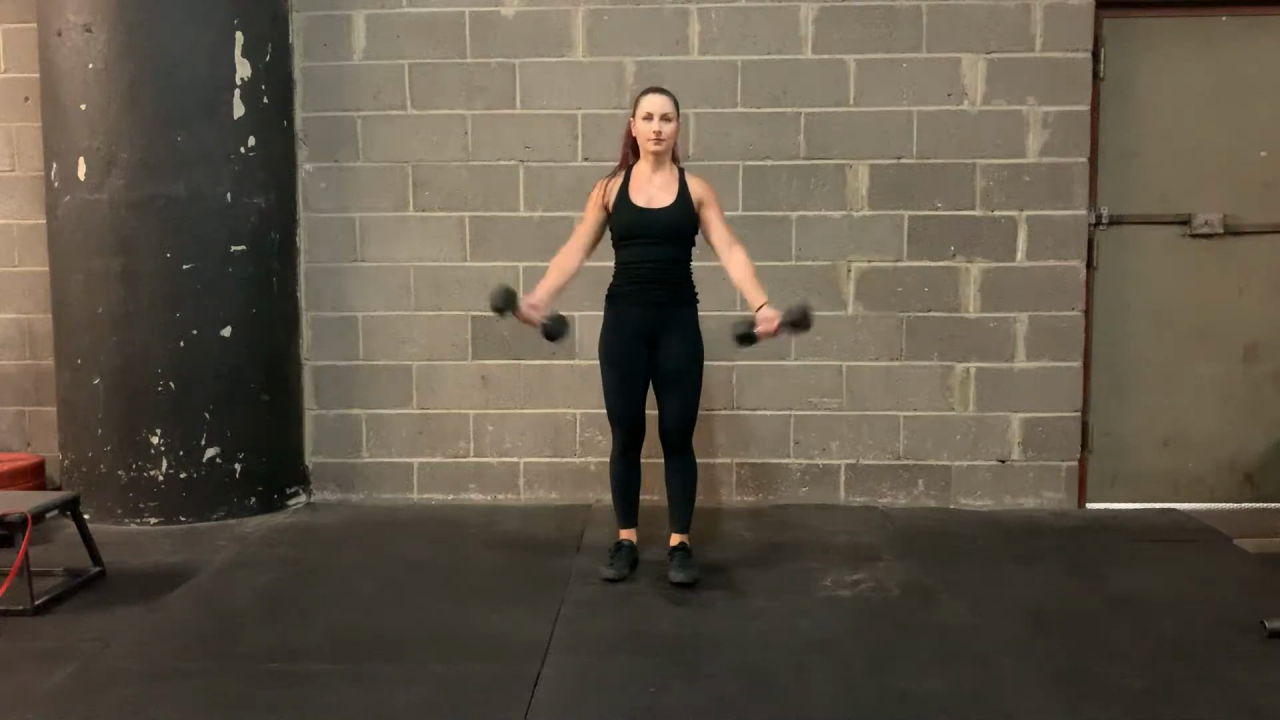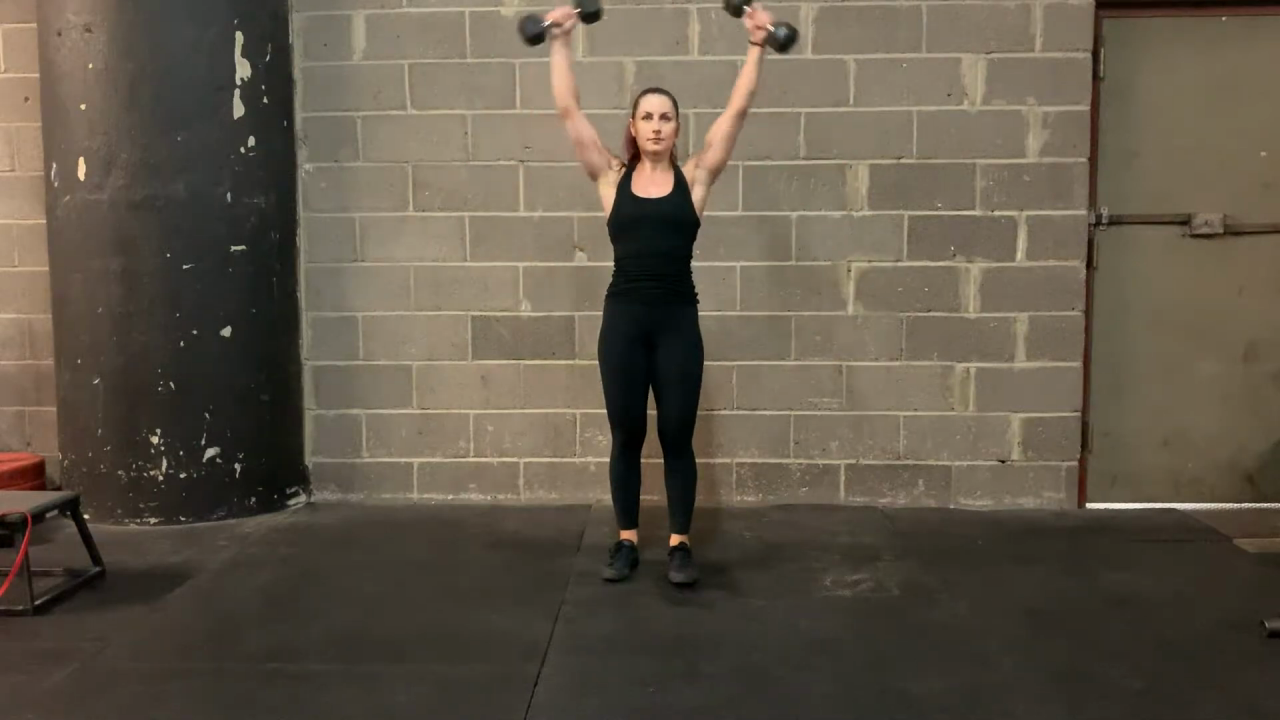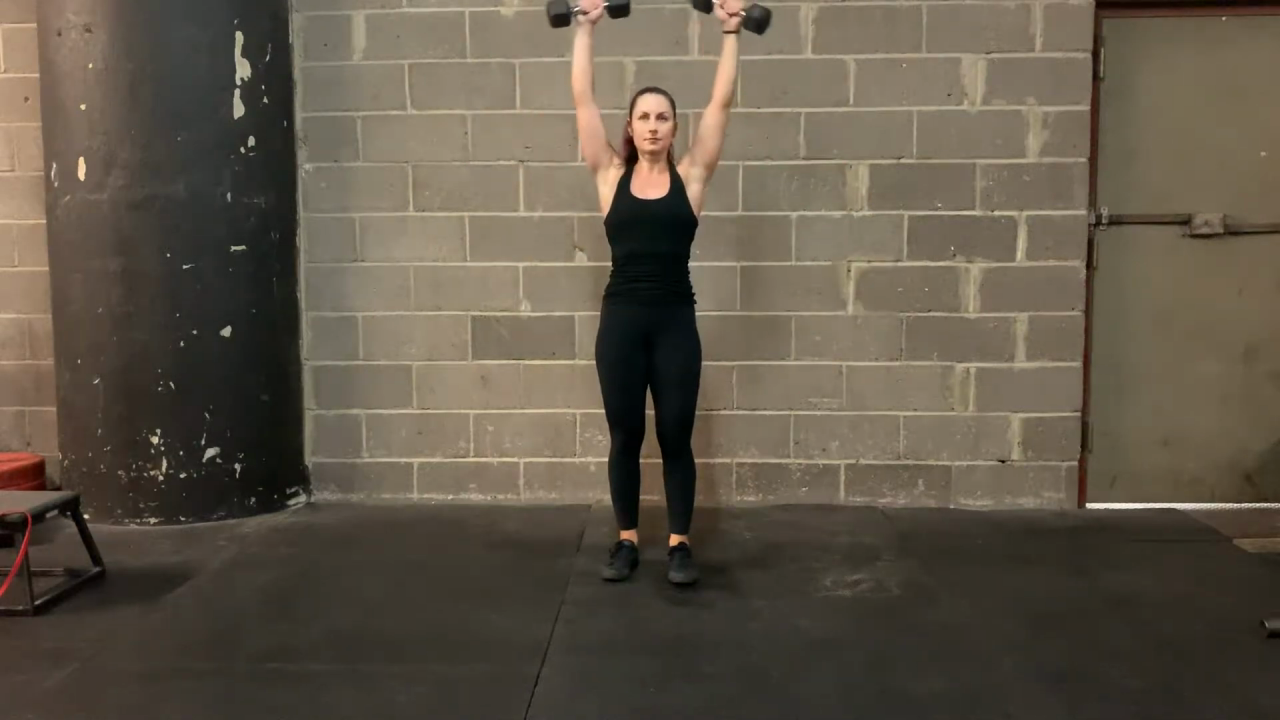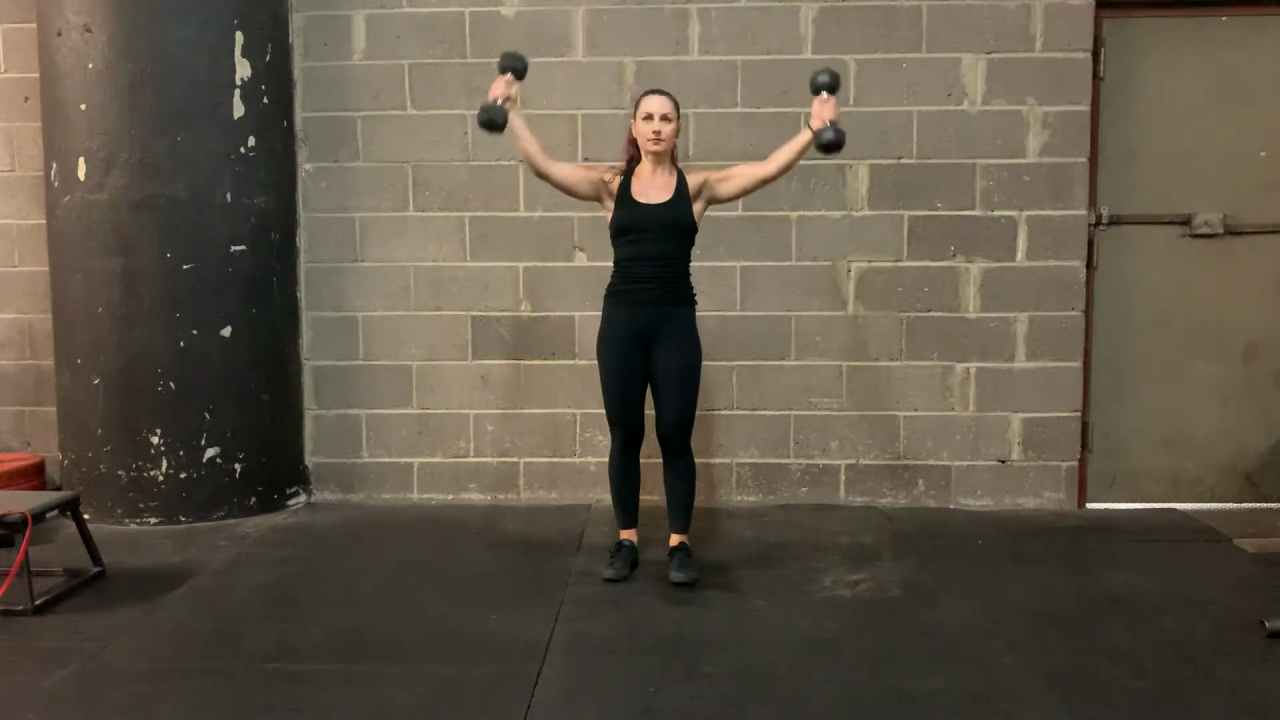
dt=0.7s
person 1, frame 1
left shoulder: (695, 188)
right shoulder: (610, 186)
left elbow: (730, 249)
right elbow: (576, 248)
left wrist: (760, 303)
right wrist: (540, 296)
left hip: (678, 319)
right hip: (623, 320)
left knee: (677, 435)
right knee: (626, 435)
left ankle: (680, 543)
right ankle: (626, 540)
person 1, frame 2
left shoulder: (694, 178)
right shoulder: (611, 178)
left elbow: (735, 112)
right elbow: (568, 111)
left wrist: (757, 47)
left hip: (677, 322)
right hip: (623, 319)
left knee: (677, 436)
right knee: (626, 435)
left ankle: (679, 542)
right ankle: (626, 539)
person 1, frame 3
left shoulder: (690, 177)
right shoulder: (611, 176)
left elbow: (722, 104)
right elbow: (582, 103)
left hip: (674, 321)
right hip: (621, 319)
left knee: (676, 437)
right knee: (625, 436)
left ankle: (679, 543)
right ankle: (626, 540)
person 1, frame 4
left shoulder: (697, 186)
right shoulder: (610, 185)
left elbow: (768, 169)
right elbow: (542, 165)
left wrist: (811, 129)
right wrist: (511, 111)
left hip: (676, 321)
right hip: (622, 319)
left knee: (676, 436)
right knee: (625, 436)
left ankle: (679, 543)
right ankle: (626, 541)
